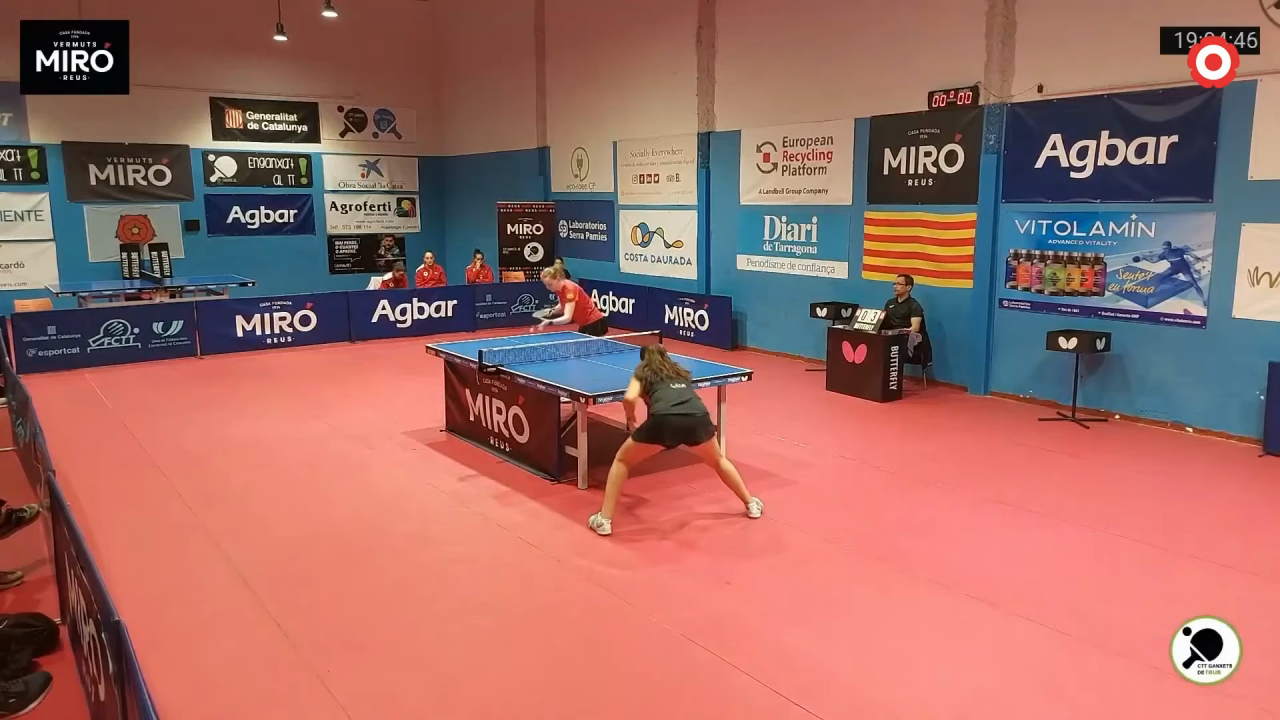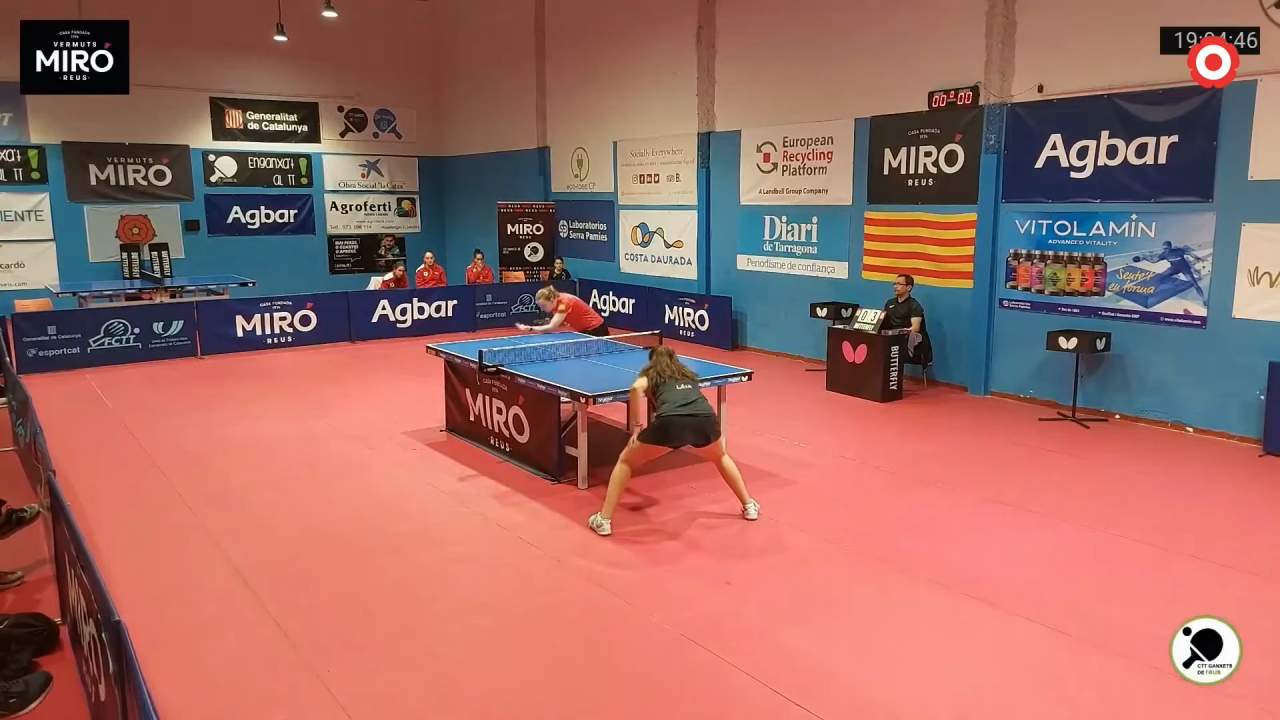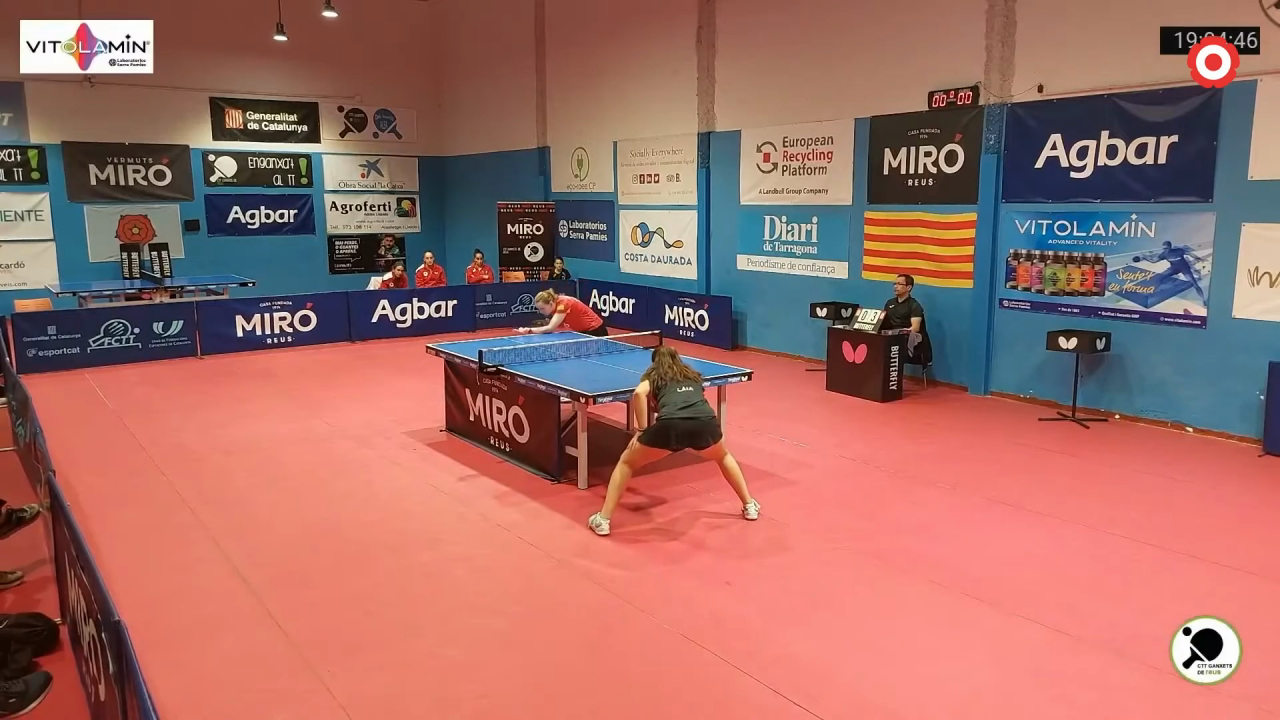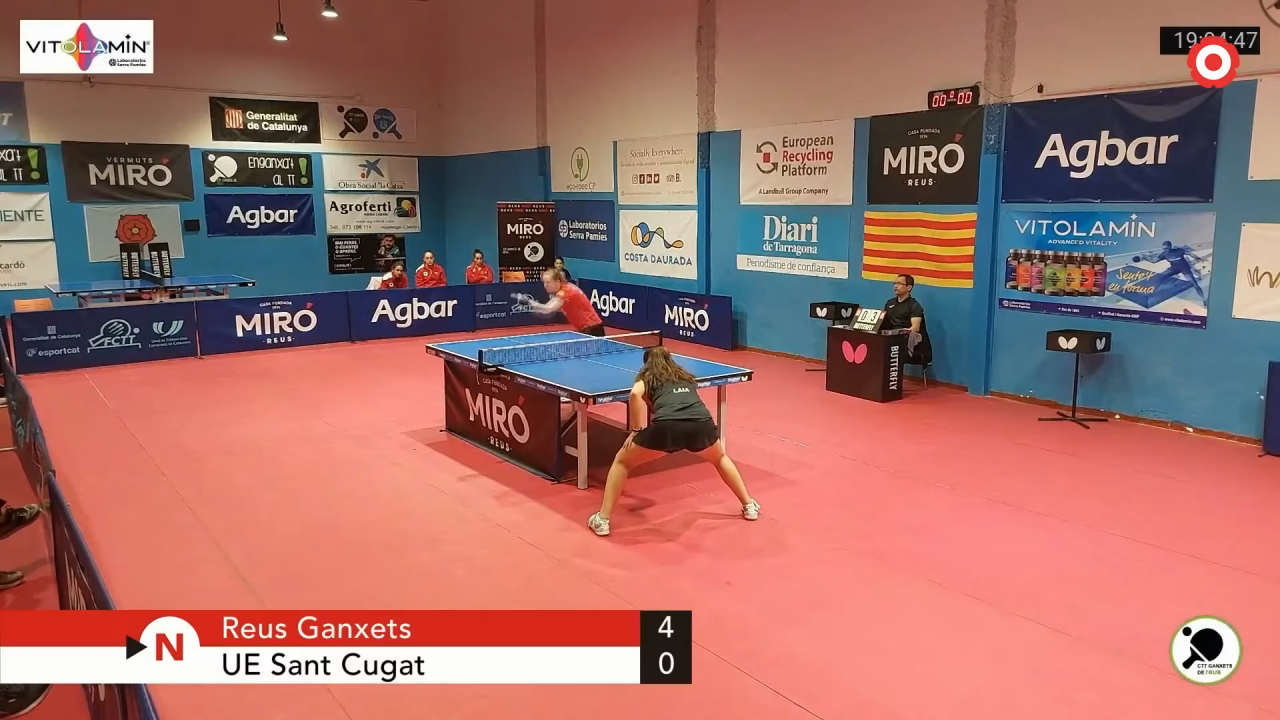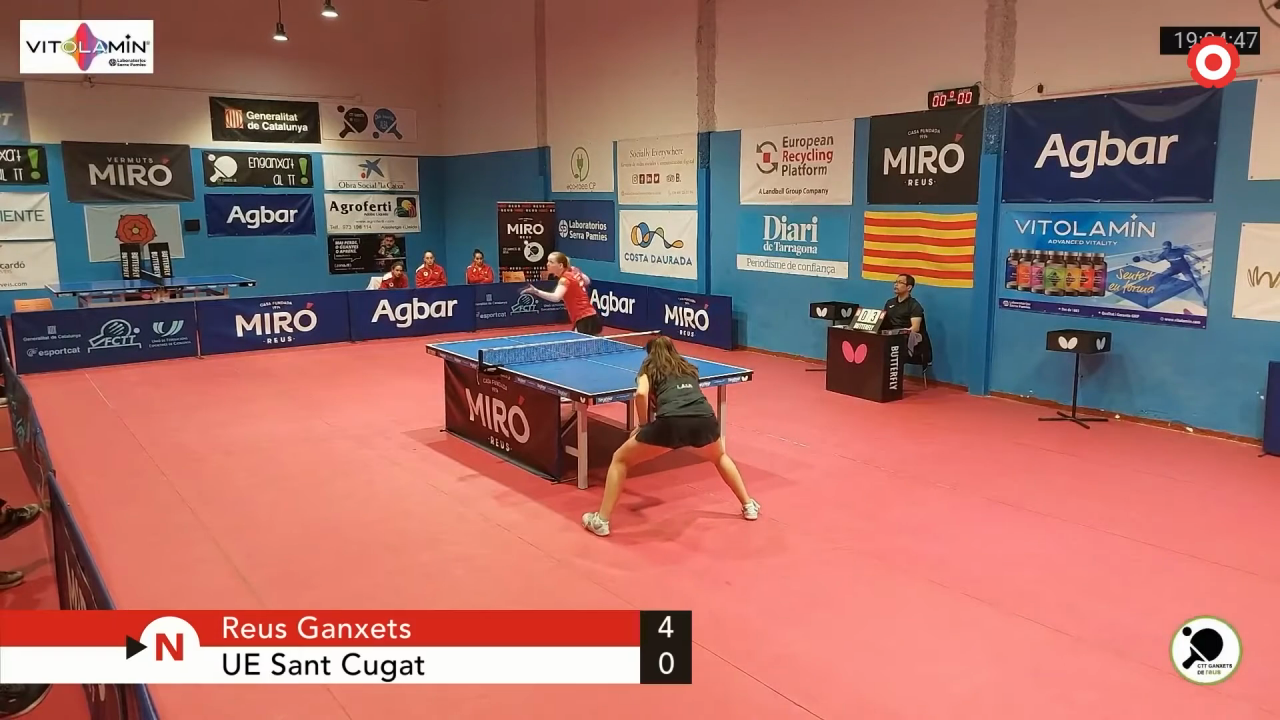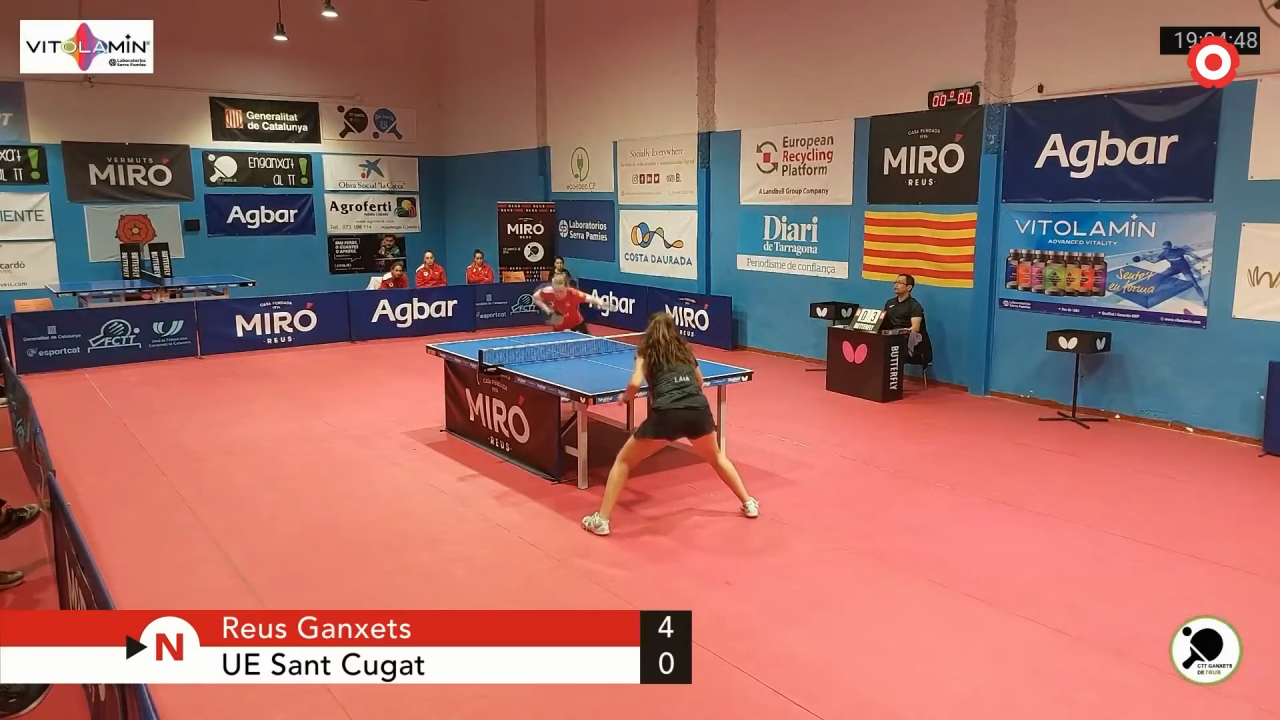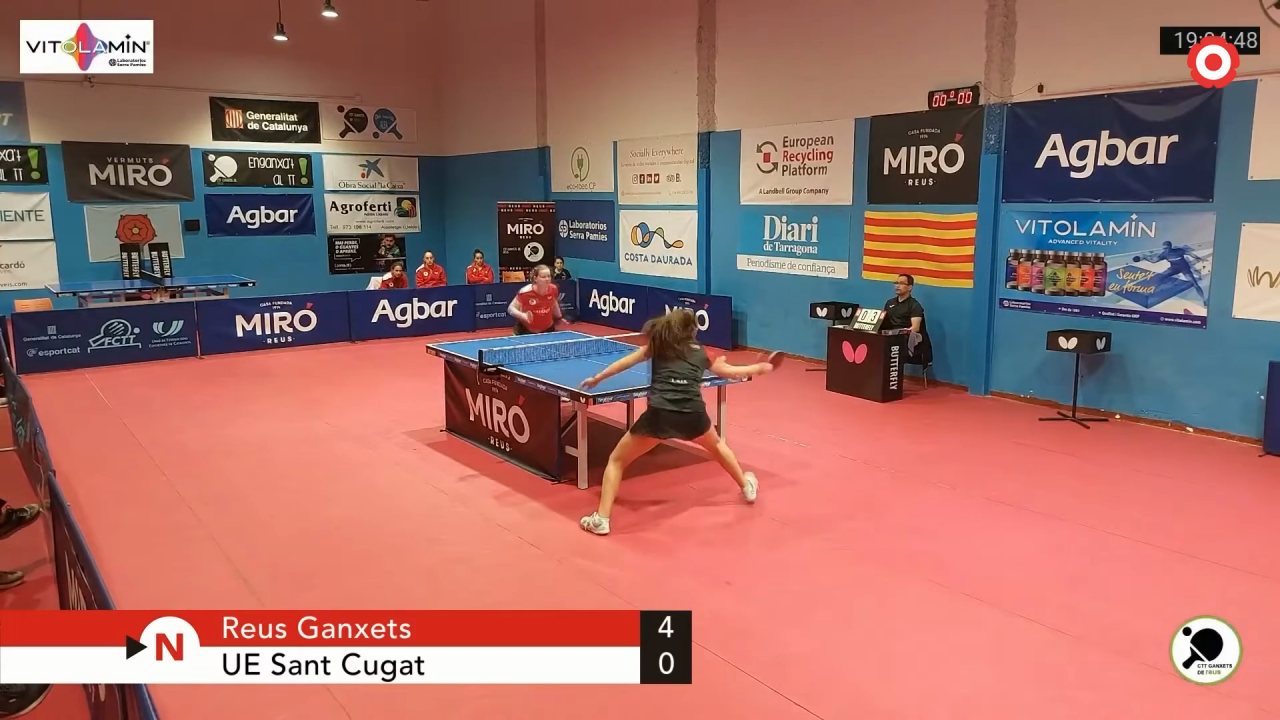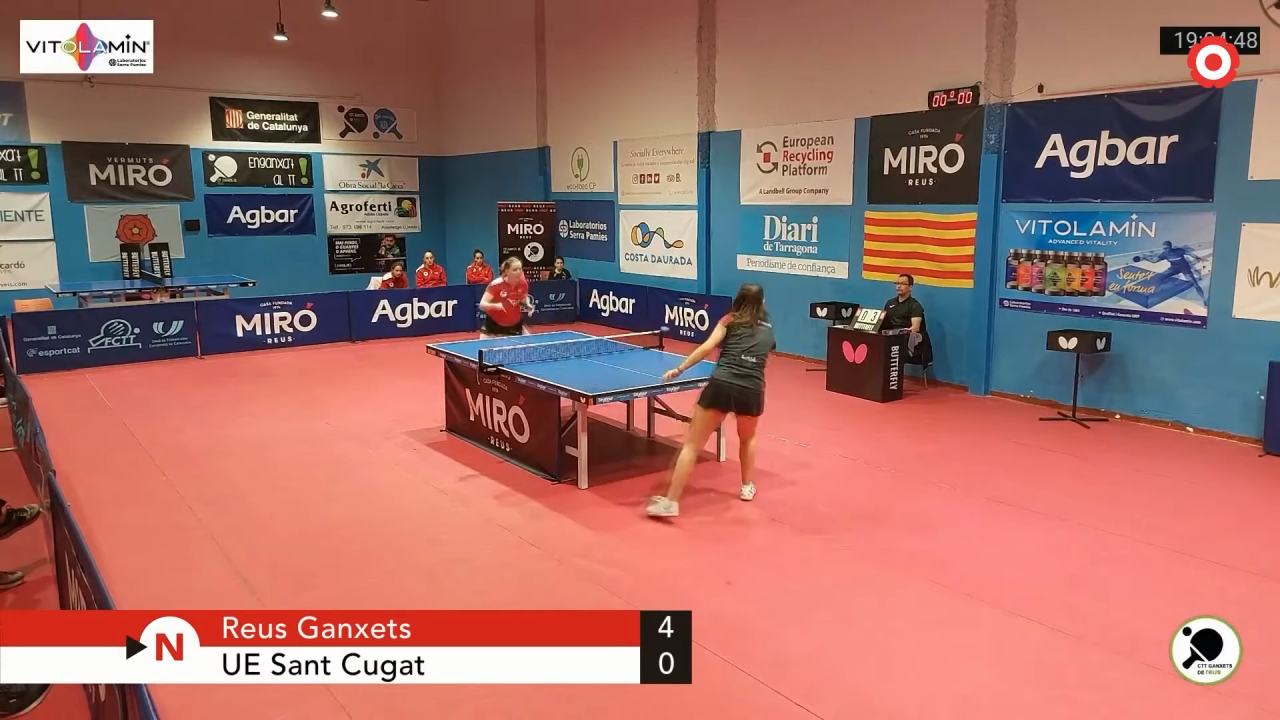
dt=0.4s
person 1, frame 1
left shoulder: (643, 373)
right shoulder: (680, 372)
left elbow: (629, 398)
left wrist: (630, 419)
left hip: (664, 420)
right hip: (698, 417)
left knee: (622, 461)
right knee: (717, 460)
left ankle: (604, 520)
right ankle: (751, 504)
person 1, frame 2
left shoulder: (650, 373)
right shoulder: (689, 374)
left elbow: (637, 388)
left wrist: (638, 426)
left hip: (671, 421)
right hip: (705, 418)
left knee: (626, 462)
right knee: (720, 457)
left ankle: (604, 520)
right ankle: (748, 505)
person 1, frame 3
left shoulder: (653, 375)
right shoulder: (693, 376)
left elbow: (639, 393)
left wrist: (641, 430)
left hip: (671, 424)
right hip: (705, 422)
left knee: (627, 463)
right knee: (723, 457)
left ankle: (603, 519)
right ankle: (749, 505)
person 1, frame 4
left shoulder: (647, 376)
right shoulder: (685, 376)
left elbow: (635, 394)
left wrist: (637, 430)
left hip: (667, 426)
right hip: (701, 423)
left knee: (622, 461)
right knee: (720, 458)
left ankle: (603, 520)
right ankle: (749, 505)
person 1, frame 5
left shoulder: (649, 369)
right shoulder: (687, 368)
left elbow: (641, 394)
left wrist: (643, 424)
left hip: (671, 422)
right hip: (705, 418)
left knee: (620, 460)
right knee: (720, 457)
left ankle: (602, 520)
right ankle: (748, 505)
person 1, frame 6
left shoulder: (647, 350)
right shoulder: (685, 349)
left elbow: (635, 385)
left wrist: (625, 397)
left hip: (665, 414)
right hip: (699, 410)
left knee: (623, 461)
right knee: (715, 457)
left ankle: (602, 520)
right ankle: (748, 503)
person 1, frame 7
left shoulder: (658, 344)
right shoulder: (701, 352)
left elbow: (626, 362)
right elbow: (732, 373)
left wrist: (596, 378)
right wrist: (761, 368)
left hip: (659, 414)
right hip: (693, 415)
left knee: (617, 461)
right knee: (716, 445)
left ankle: (601, 519)
right ankle: (746, 485)
person 1, frame 8
left shoulder: (730, 320)
right shoulder: (769, 331)
left elbow: (708, 348)
left wrist: (679, 369)
left hip: (722, 386)
right hip: (752, 391)
left knee: (692, 445)
right knee: (747, 439)
left ankle: (670, 502)
right ankle: (747, 487)
